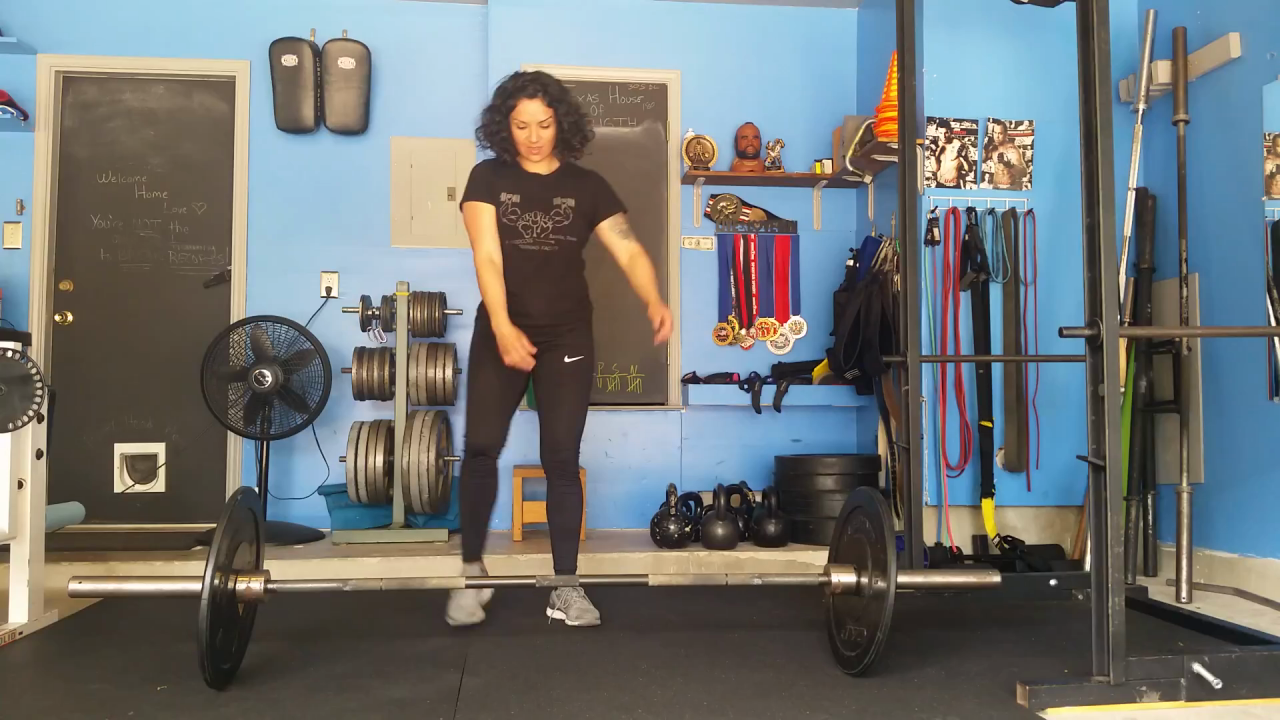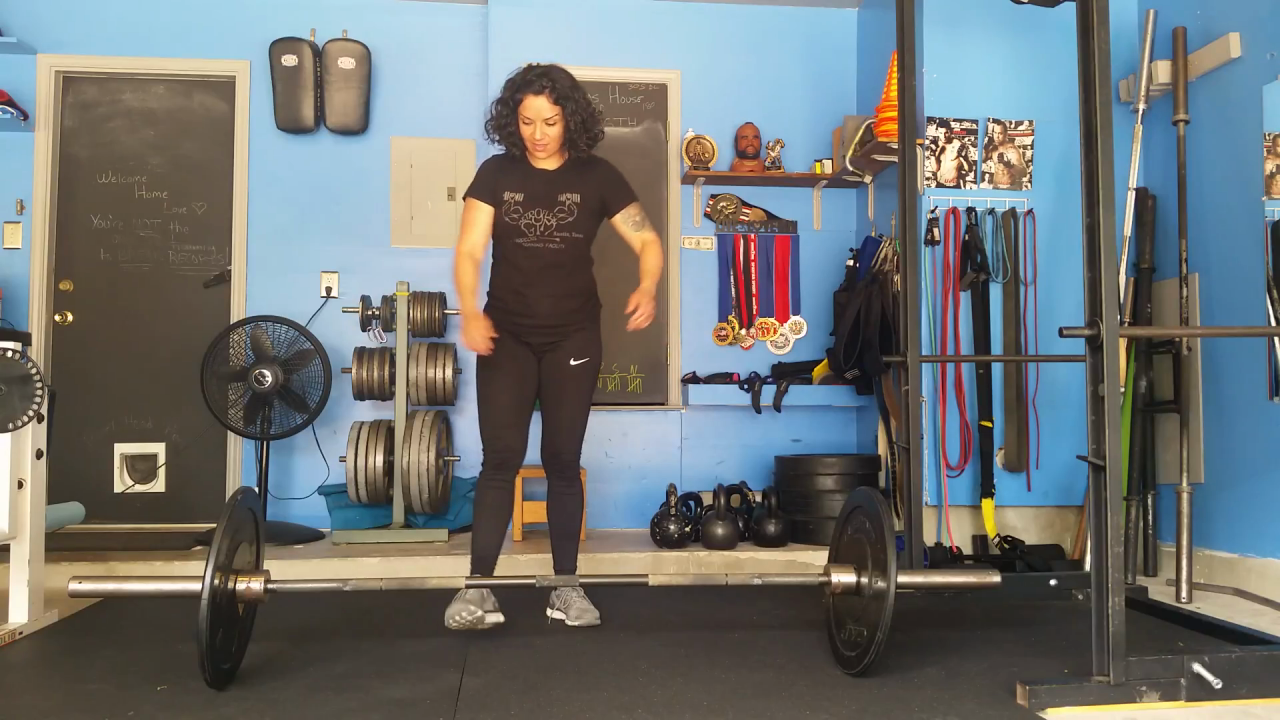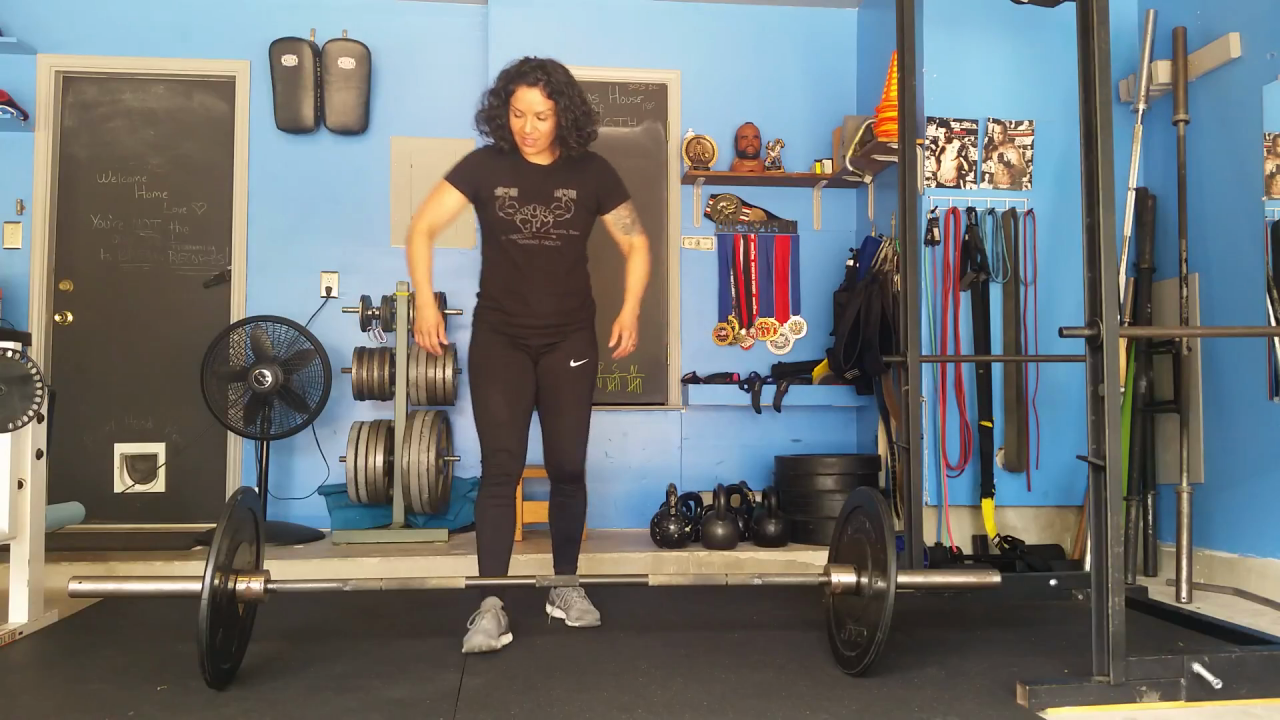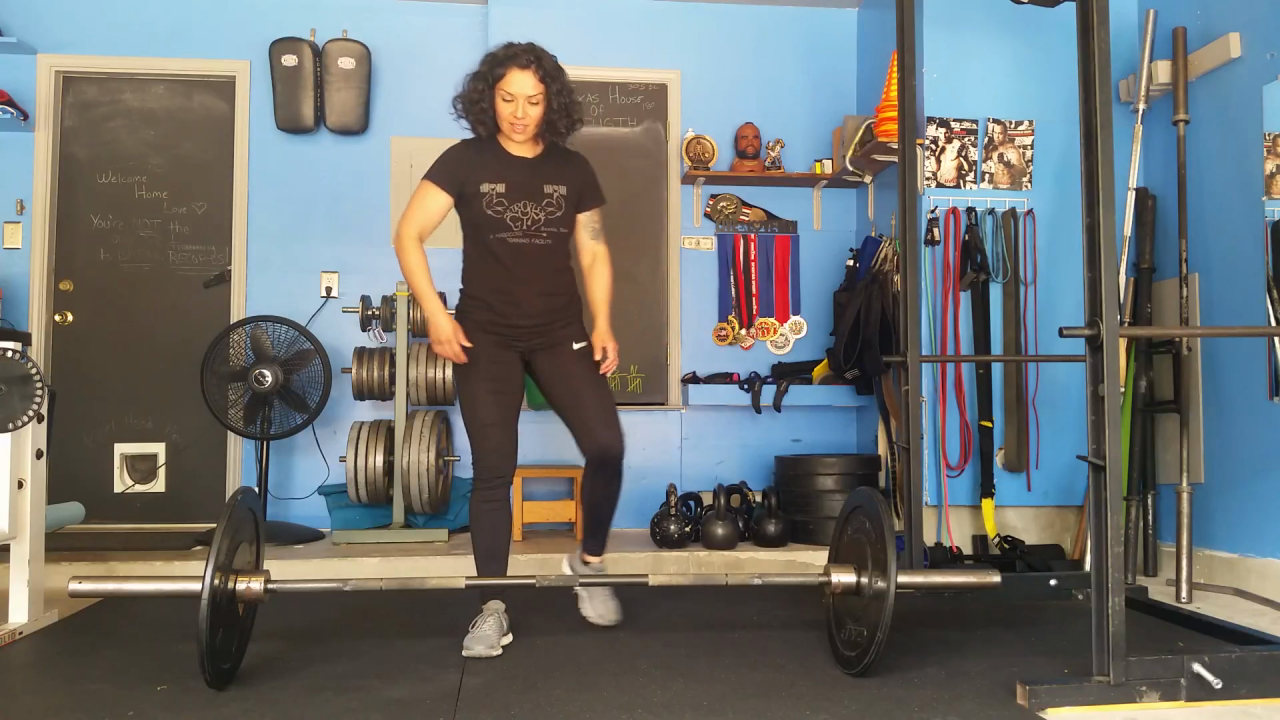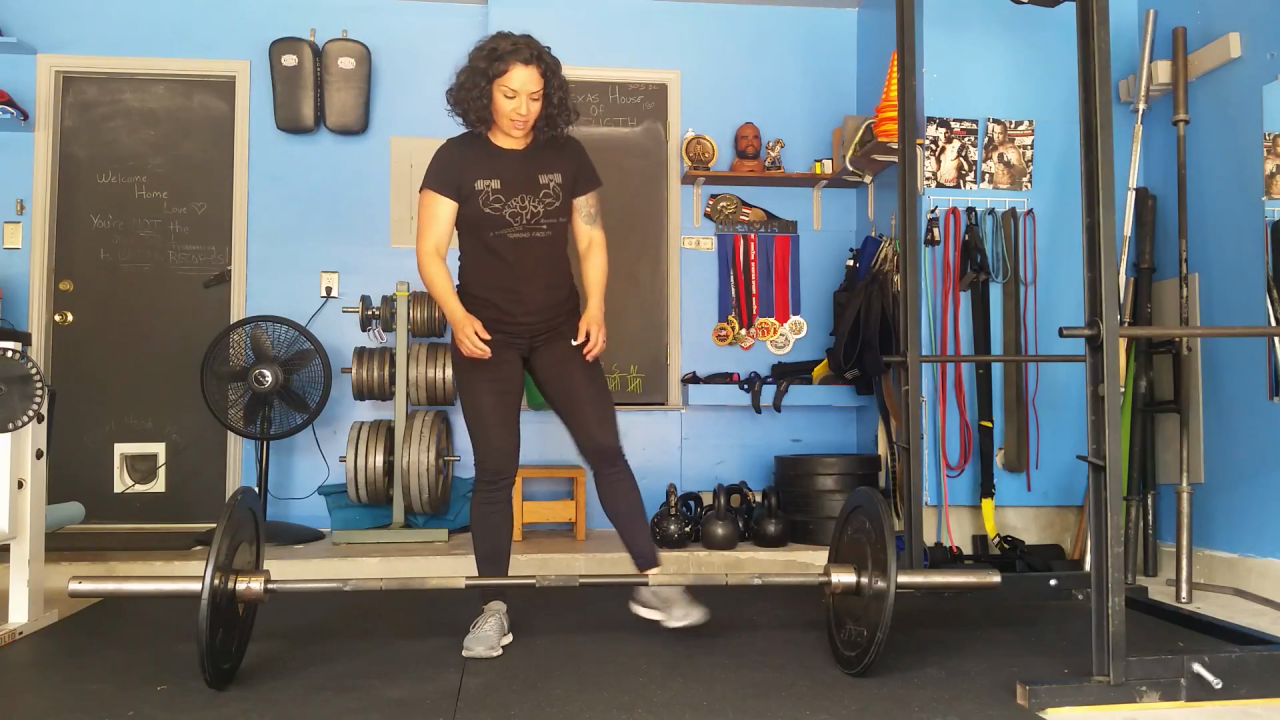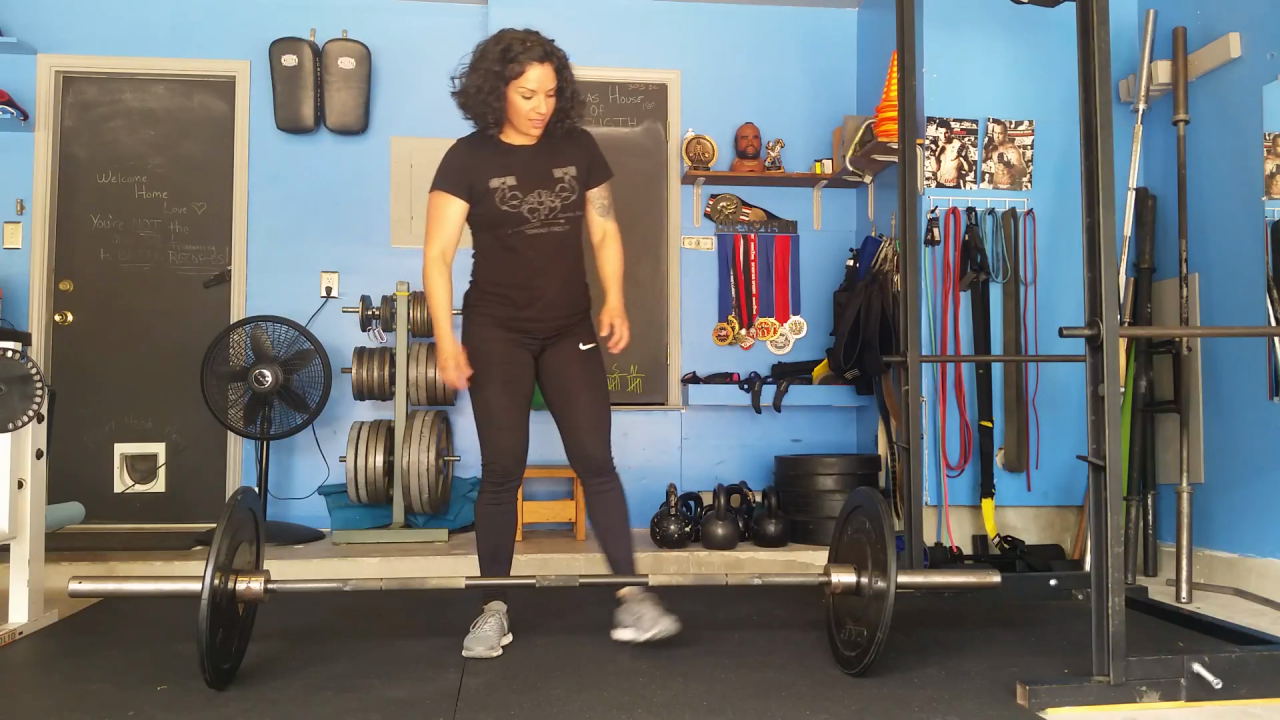
dt=0.2s
person 1, frame 1
left shoulder: (587, 186)
right shoulder: (488, 178)
left elbow: (631, 253)
right elbow: (487, 257)
left wrist: (655, 302)
right wrist: (502, 328)
left hip: (567, 337)
right hip: (503, 335)
left knee: (561, 459)
right knee: (482, 447)
left ankle: (566, 586)
right ankle: (472, 573)
person 1, frame 2
left shoulder: (597, 177)
right shoulder: (495, 175)
left elbow: (648, 242)
right elbow: (470, 251)
left wrist: (646, 289)
right wrist: (470, 313)
left hip: (574, 336)
right hip: (507, 334)
left knee: (562, 462)
right knee: (501, 457)
left ankle: (565, 587)
right ankle: (478, 587)
person 1, frame 3
left shoulder: (592, 172)
right shoulder: (484, 167)
left elbow: (635, 243)
right elbow: (421, 230)
left wrist: (630, 309)
right wrist: (425, 300)
left hip: (569, 336)
right hip: (500, 336)
left knee: (566, 466)
right knee: (501, 465)
left ankle: (564, 585)
right ankle: (491, 604)
person 1, frame 4
left shoulder: (572, 169)
right shoulder: (463, 161)
left elbow: (593, 253)
right elbow: (410, 237)
left wrist: (601, 324)
right wrist: (436, 315)
left hip: (557, 329)
right hip: (481, 335)
left knee: (606, 444)
right knee: (494, 470)
left ankle: (589, 559)
right ankle: (492, 608)
person 1, frame 5
left shoulder: (566, 155)
right shoulder: (456, 159)
left elbow: (591, 241)
right elbow: (430, 249)
left wrist: (594, 309)
right wrist: (458, 316)
left hip: (557, 329)
right hip: (489, 335)
left knee: (604, 448)
right knee: (495, 469)
left ankle: (652, 582)
right ankle: (494, 608)
person 1, frame 6
left shoulder: (578, 149)
right shoulder: (469, 159)
left elbow: (605, 230)
right elbow: (437, 253)
left wrist: (614, 299)
right wrist: (445, 333)
left hip: (569, 329)
right hip: (497, 331)
left knee: (594, 458)
right knee: (502, 468)
left ankle: (631, 596)
right ankle: (495, 607)
